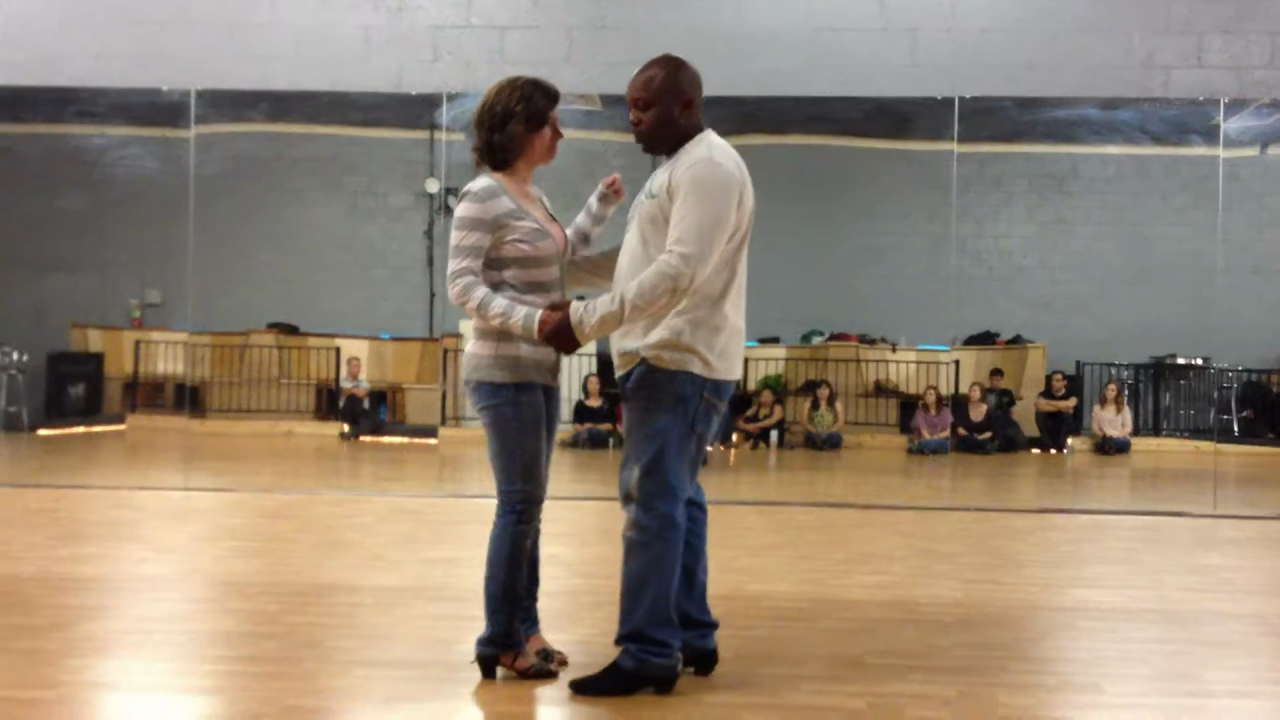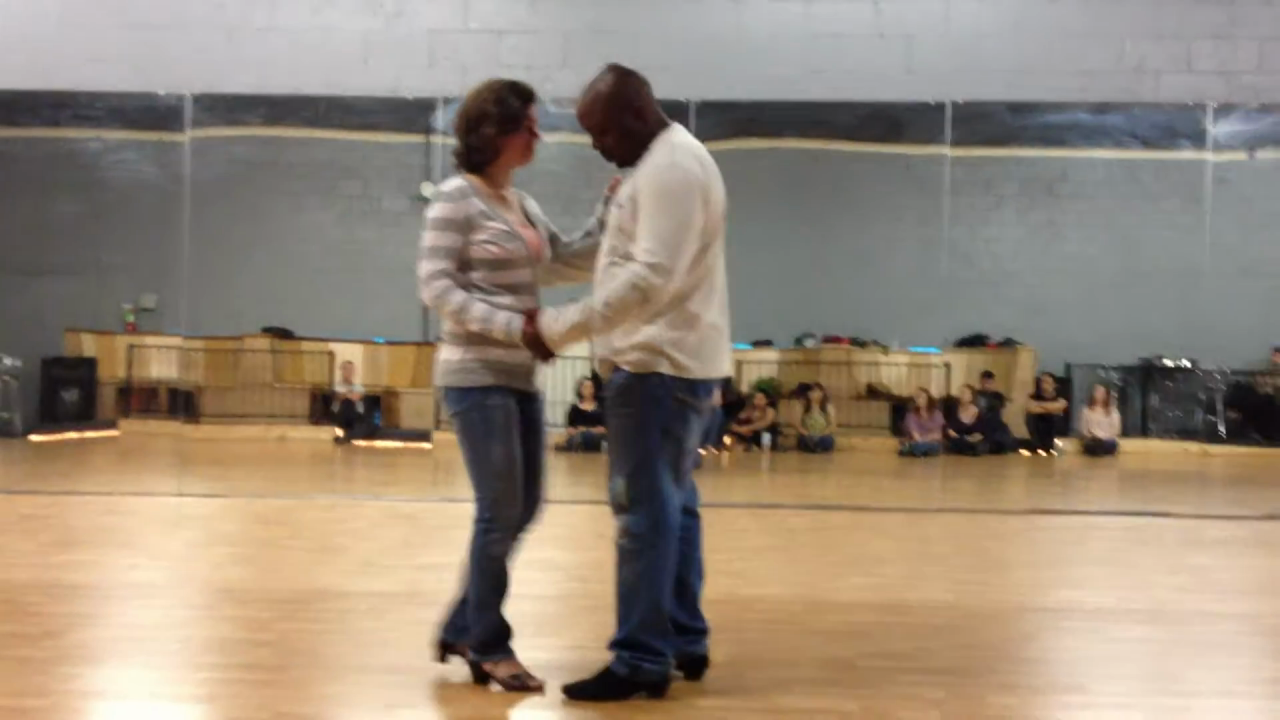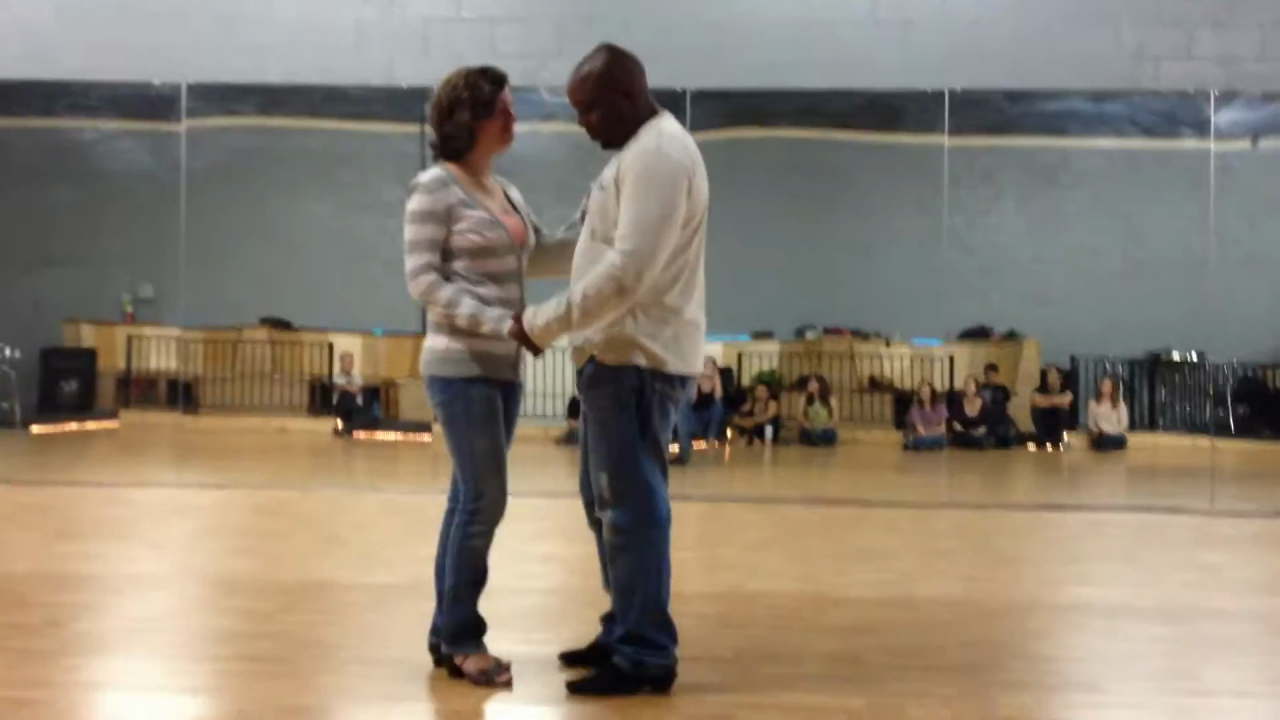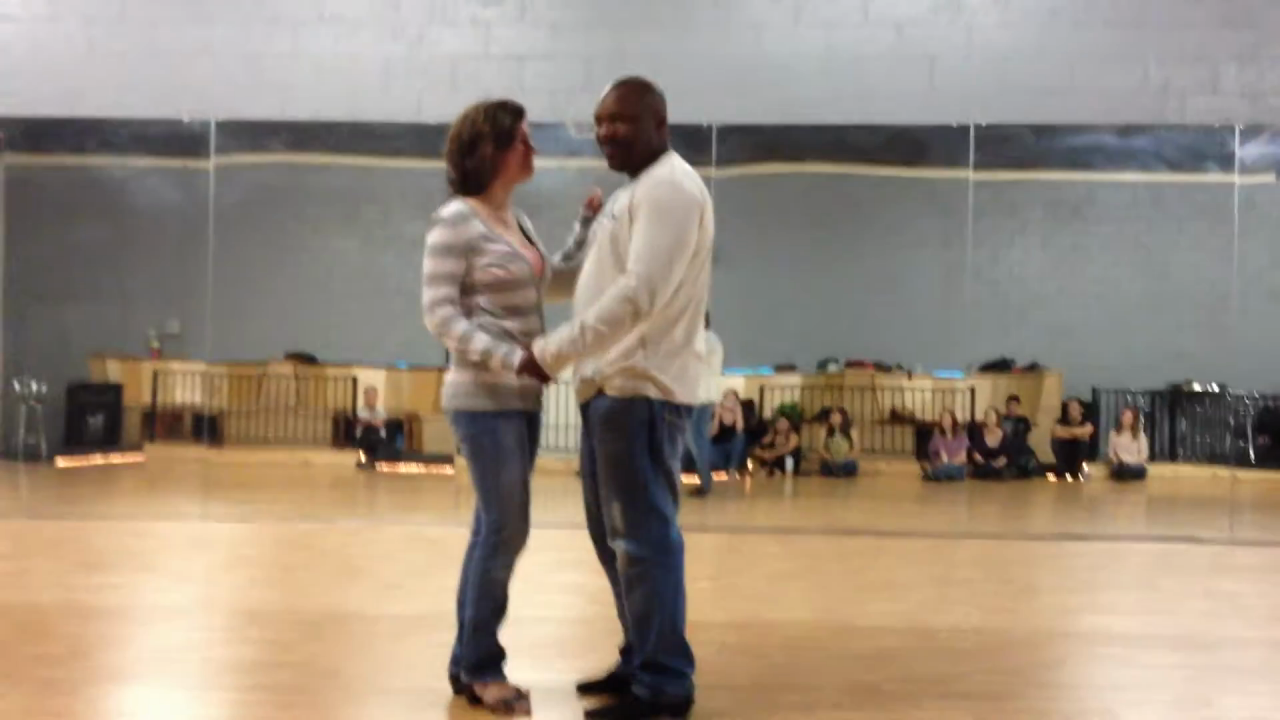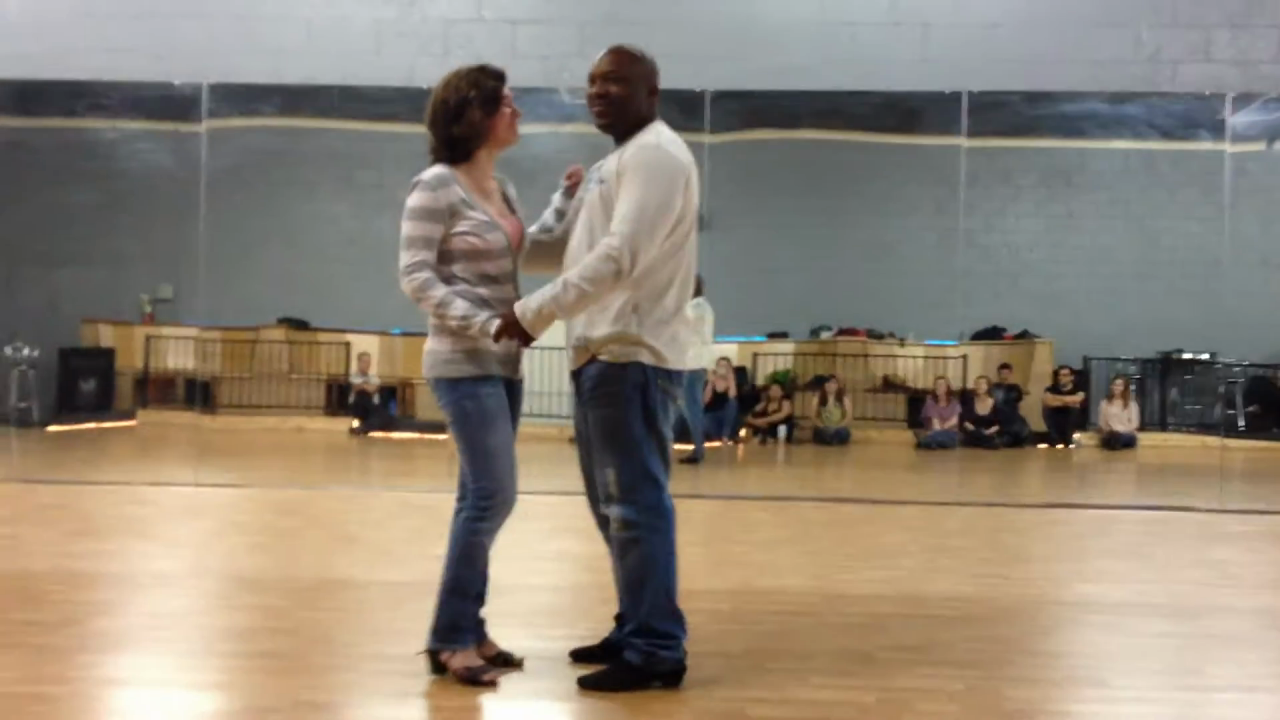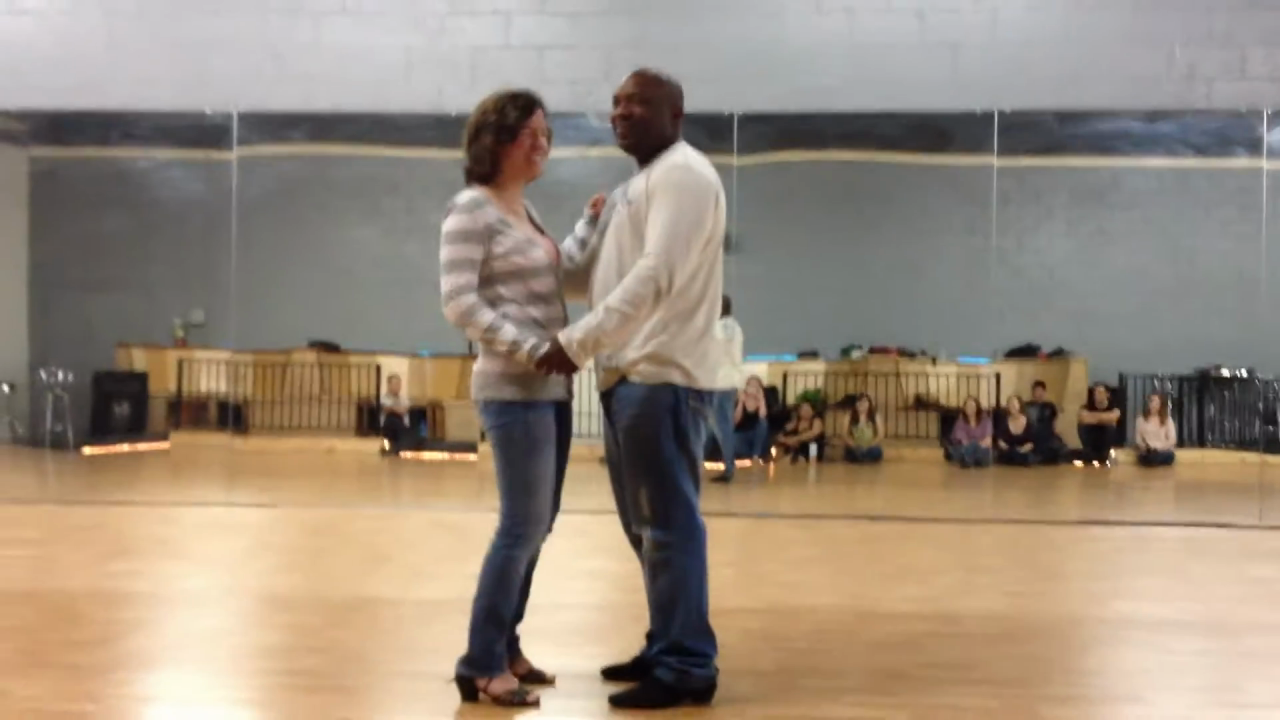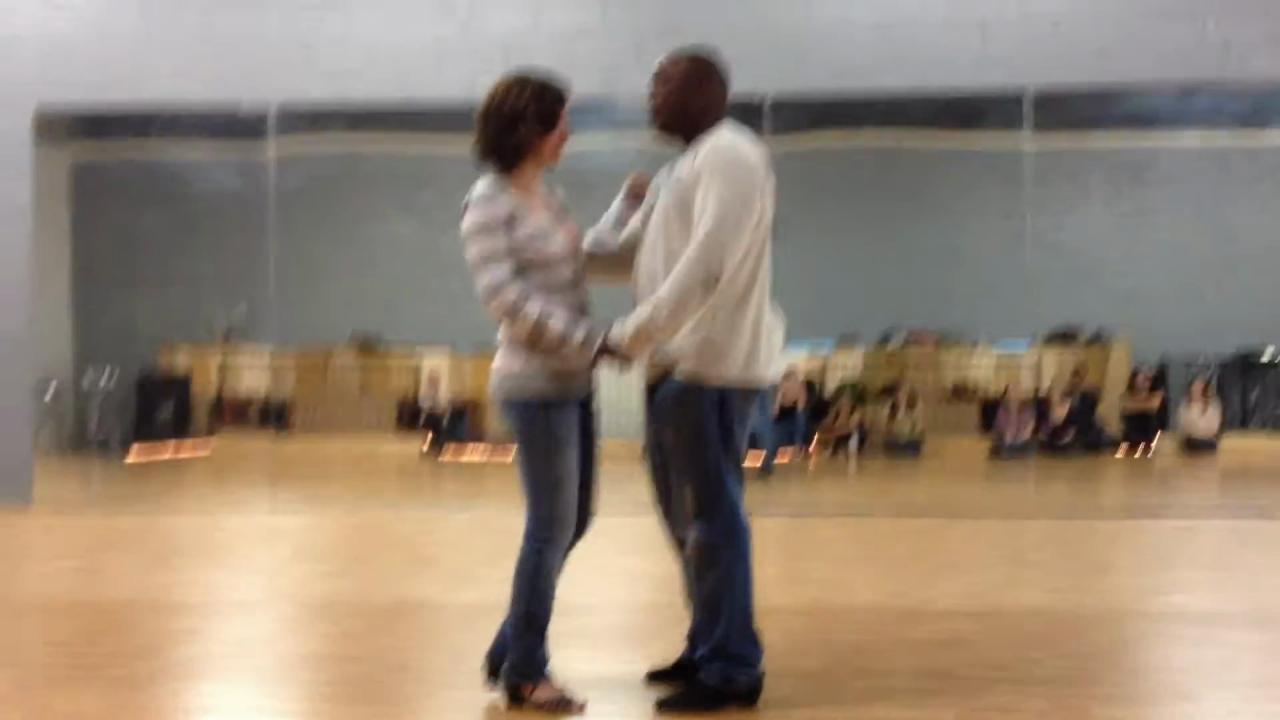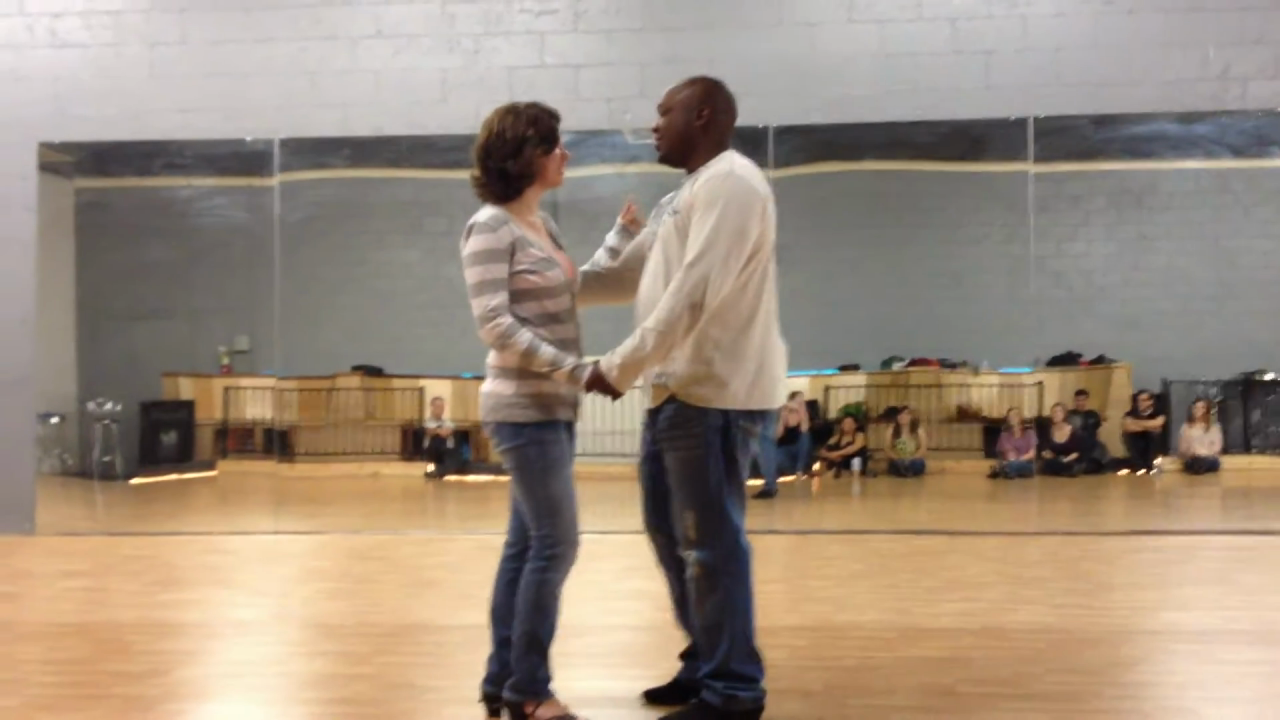
dt=0.5s
person 1, frame 1
left shoulder: (708, 165)
right shoulder: (679, 168)
left elbow: (680, 272)
left wrist: (586, 319)
right wrist: (586, 318)
left hip: (680, 362)
right hip: (665, 358)
left knee: (651, 501)
right knee: (676, 499)
left ankle: (648, 653)
right ankle: (691, 636)
person 1, frame 2
left shoulder: (672, 167)
right shoulder: (659, 163)
left elbow: (651, 280)
left wrist: (557, 327)
right wrist: (561, 323)
left hip: (660, 363)
right hip: (663, 360)
left knee: (643, 508)
right knee: (670, 504)
left ankle: (643, 660)
right ankle: (684, 640)
person 1, frame 3
left shoulder: (659, 154)
right shoulder: (637, 152)
left elbow: (629, 270)
left wrist: (542, 322)
right wrist: (554, 321)
left hip: (637, 357)
right hip: (618, 352)
left knee: (630, 505)
right knee: (611, 501)
left ankle: (645, 655)
right ankle: (628, 632)
person 1, frame 4
left shoulder: (671, 188)
right shoulder: (635, 190)
left elbow: (640, 295)
left wrist: (552, 351)
left hip: (642, 391)
right hip: (612, 386)
left knee: (643, 537)
right knee: (616, 536)
right ankle: (642, 662)
person 1, frame 5
left shoulder: (656, 153)
right shoulder: (623, 159)
left elbow: (621, 257)
left wrist: (533, 311)
left hip: (632, 357)
right hip: (606, 352)
left knee: (635, 502)
right knee: (614, 501)
left ankle: (655, 650)
right ankle: (636, 631)
person 1, frame 6
left shoulder: (683, 174)
right shoulder: (643, 182)
left elbow: (656, 277)
right elbow: (612, 274)
left wrist: (577, 341)
left hip: (662, 377)
right hip: (631, 374)
left knee: (667, 524)
right knee: (645, 524)
left ankle: (686, 667)
right ankle: (665, 649)
person 1, frame 7
left shoulder: (728, 154)
right shoulder: (684, 167)
left elbow: (706, 265)
right elbow: (630, 251)
left wrist: (630, 334)
left hip: (709, 370)
right hip: (676, 368)
left knee: (710, 521)
right knee: (688, 519)
right ankle: (709, 648)
person 1, frame 8
left shoulder: (729, 182)
right shoulder: (694, 191)
left elbow: (694, 294)
right elbow: (643, 278)
left wrist: (618, 367)
left hip: (715, 395)
right hip: (680, 392)
left knee: (710, 544)
right knee: (670, 530)
right ankle: (705, 664)
person 2, frame 1
left shoulder: (534, 198)
right shoulder: (482, 197)
left elbow: (558, 263)
right elbow: (462, 284)
left wrist: (599, 210)
right wrist: (530, 321)
left hip: (539, 372)
right hip: (504, 372)
left knee: (527, 504)
right knee: (519, 503)
left ankle: (522, 627)
right ankle: (500, 642)
person 2, frame 2
left shoulder: (524, 205)
right shoulder: (455, 198)
left elbow: (567, 265)
right elbow: (435, 286)
left wrist: (609, 216)
right wrist: (508, 324)
left hip: (519, 377)
right hip: (475, 376)
left knee: (520, 506)
right knee: (499, 509)
left ankle: (462, 627)
right ankle: (488, 646)
person 2, frame 3
left shoulder: (506, 191)
right shoulder: (435, 187)
left elbow: (545, 257)
right elbow: (422, 278)
right wrist: (495, 321)
left hip: (502, 366)
right hip: (460, 366)
left knee: (472, 499)
right knee: (483, 500)
left ankle: (449, 632)
right ankle: (460, 638)
person 2, frame 4
left shoulder: (519, 222)
right shoulder: (456, 221)
left elbow: (554, 283)
right elbow: (440, 313)
left wrist: (587, 225)
right wrist: (507, 359)
left hip: (521, 399)
right hip: (484, 399)
left knee: (496, 532)
right knee: (504, 532)
left ankle: (469, 662)
right ankle: (481, 669)
person 2, frame 5
left shoulder: (502, 187)
right shoulder: (436, 186)
left elbow: (528, 250)
right elbow: (416, 277)
left wrist: (567, 198)
right wrist: (480, 326)
left hip: (501, 365)
right hip: (462, 365)
left knee: (481, 498)
right knee: (493, 495)
left ankle: (469, 629)
right ankle: (449, 636)
person 2, frame 6
left shoulder: (525, 211)
right shoulder: (471, 209)
right elbow: (459, 302)
left wrist: (592, 226)
right wrist: (531, 350)
left hip: (549, 388)
right hip: (513, 389)
left knee: (533, 524)
right knee: (524, 525)
left ankle: (503, 645)
right ankle: (481, 664)
person 2, frame 7
left shoulder: (547, 196)
right shoulder: (490, 198)
left elbow: (579, 265)
right elbow: (501, 296)
right wrist: (588, 341)
left hip: (569, 381)
right hip: (534, 383)
left knee: (572, 520)
right knee: (551, 525)
left ankle: (512, 648)
person 2, frame 8
left shoulder: (541, 223)
right shoulder: (490, 227)
left elbow: (577, 290)
right elbow: (495, 325)
left wrist: (625, 233)
right wrist: (578, 371)
left hip: (550, 408)
right hip: (523, 408)
left knee: (527, 545)
right knee: (555, 544)
